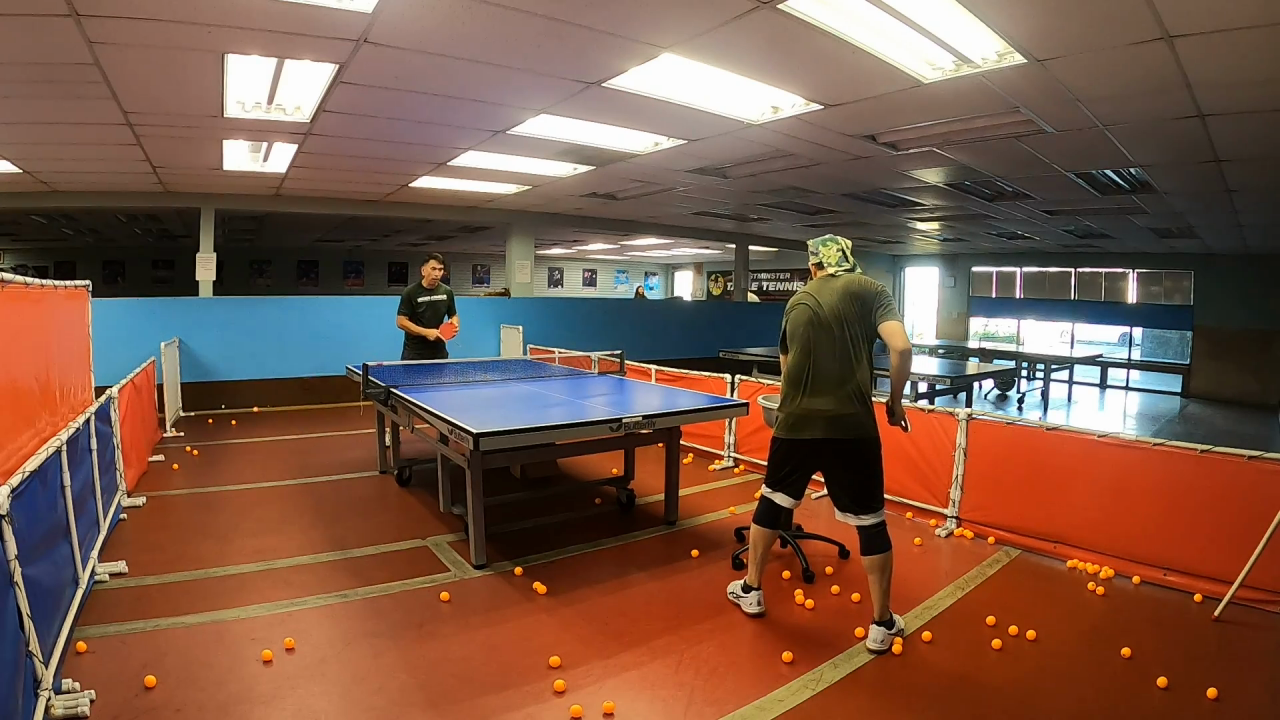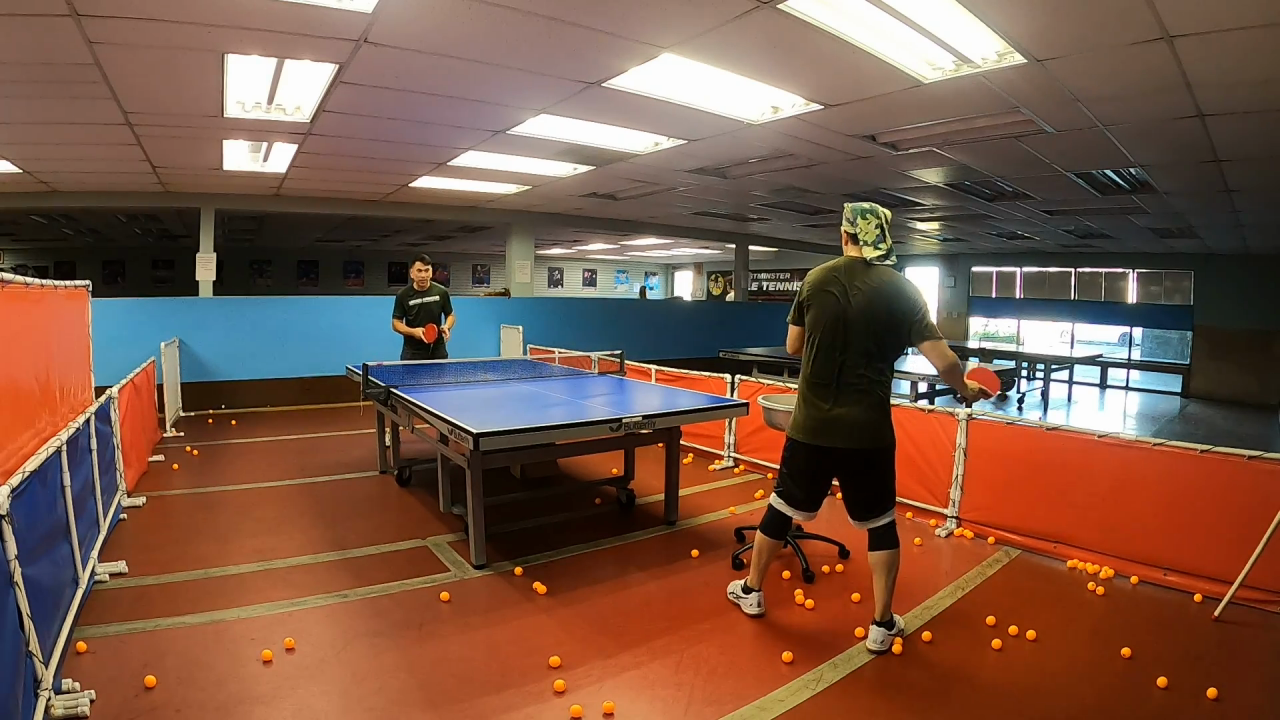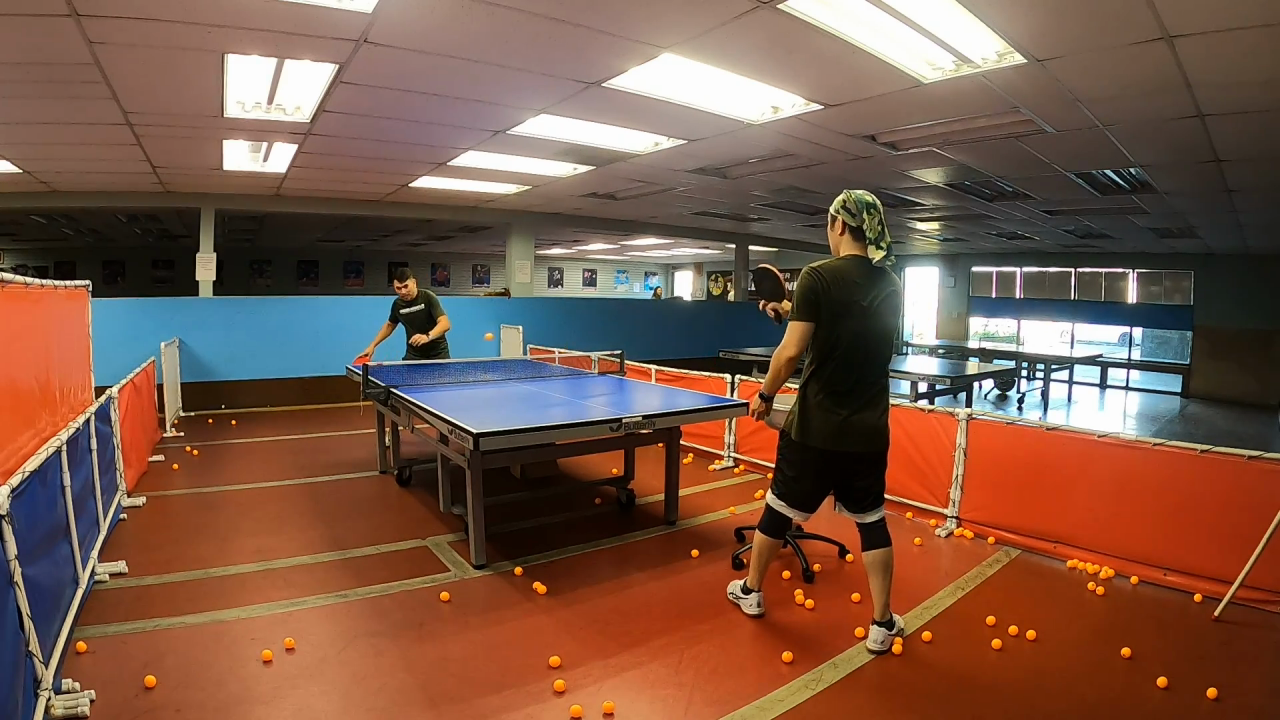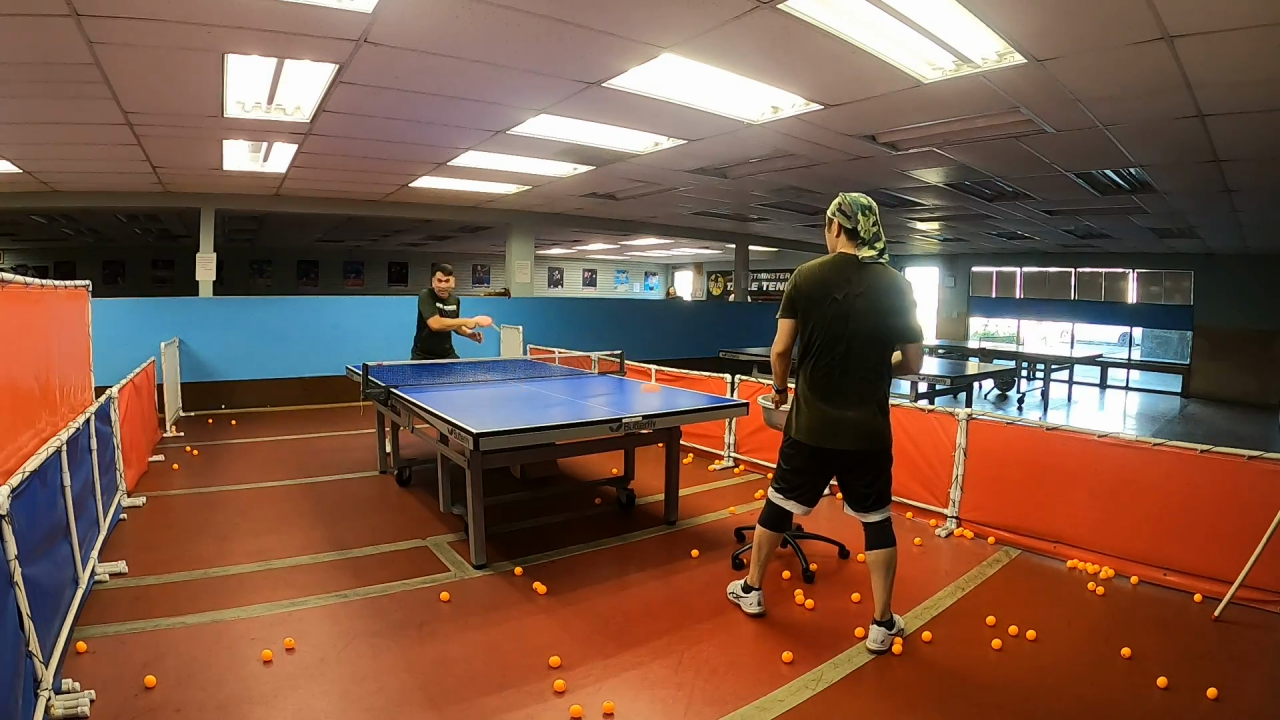
dt=0.7s
person 1, frame 1
left shoulder: (798, 300)
right shoulder: (870, 289)
right elbow: (901, 348)
right wrist: (895, 400)
left hip: (795, 420)
right hip: (851, 423)
left knee: (773, 501)
right knee: (870, 521)
left ankle: (751, 589)
right ankle: (882, 624)
person 1, frame 2
left shoulder: (816, 278)
right shoulder: (898, 288)
left elbow: (792, 347)
right elbow: (942, 360)
right wrist: (965, 389)
left hip: (811, 424)
right hip: (868, 429)
left knee: (782, 507)
right knee: (880, 523)
left ankle: (751, 590)
right ankle: (882, 624)
person 1, frame 3
left shoulder: (818, 276)
right shoulder: (891, 286)
left elbow: (791, 352)
left wrist: (765, 395)
right wrist: (792, 310)
left hip: (815, 426)
right hip: (869, 430)
left knee: (780, 508)
right knee: (871, 521)
left ankle: (751, 590)
right ankle: (882, 625)
person 1, frame 4
left shoulder: (806, 277)
right shoulder: (896, 285)
left elbow: (781, 348)
right elbow: (912, 363)
left wrist: (780, 388)
left hip: (810, 423)
right hip: (868, 429)
left knee: (779, 504)
right knee: (877, 520)
left ankle: (751, 589)
right ankle: (882, 624)
